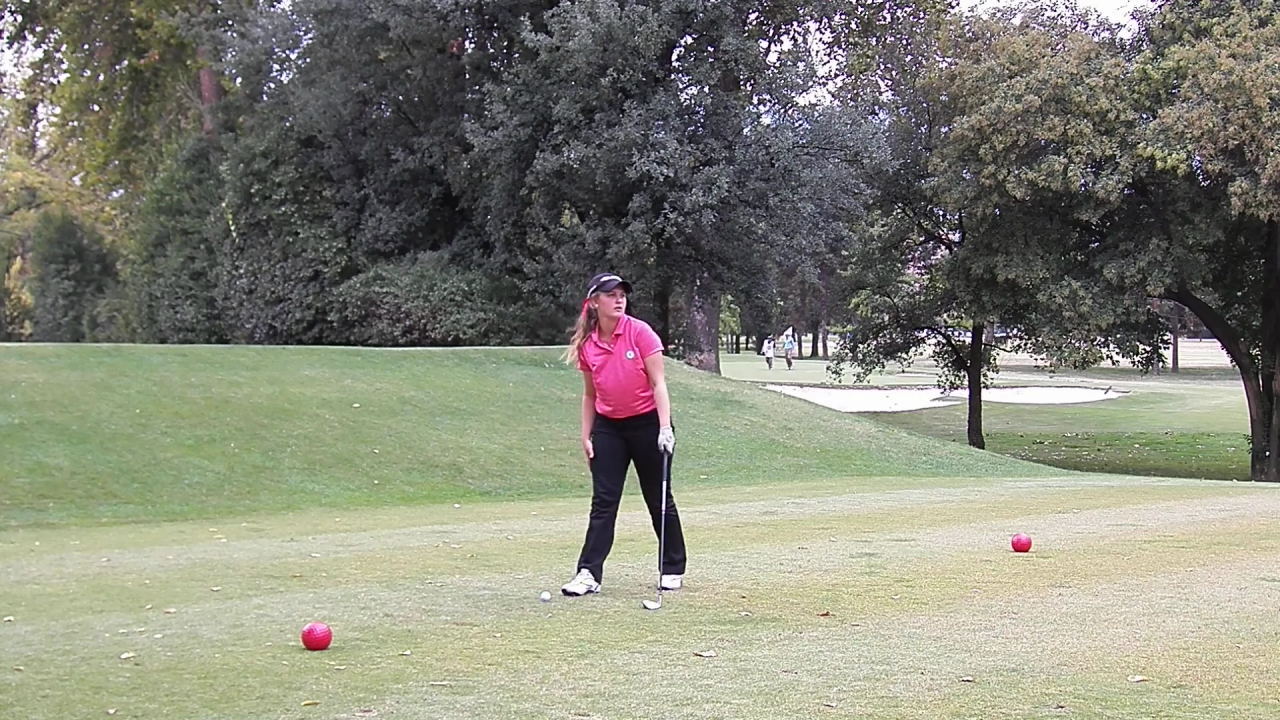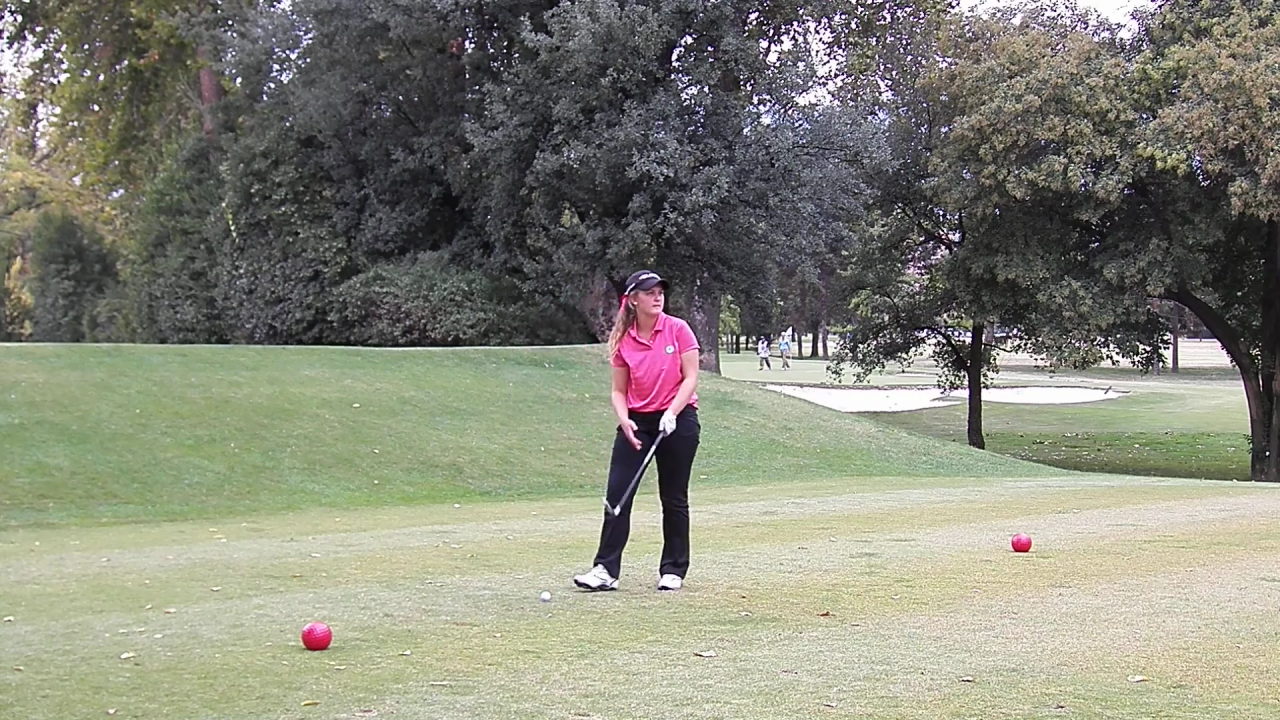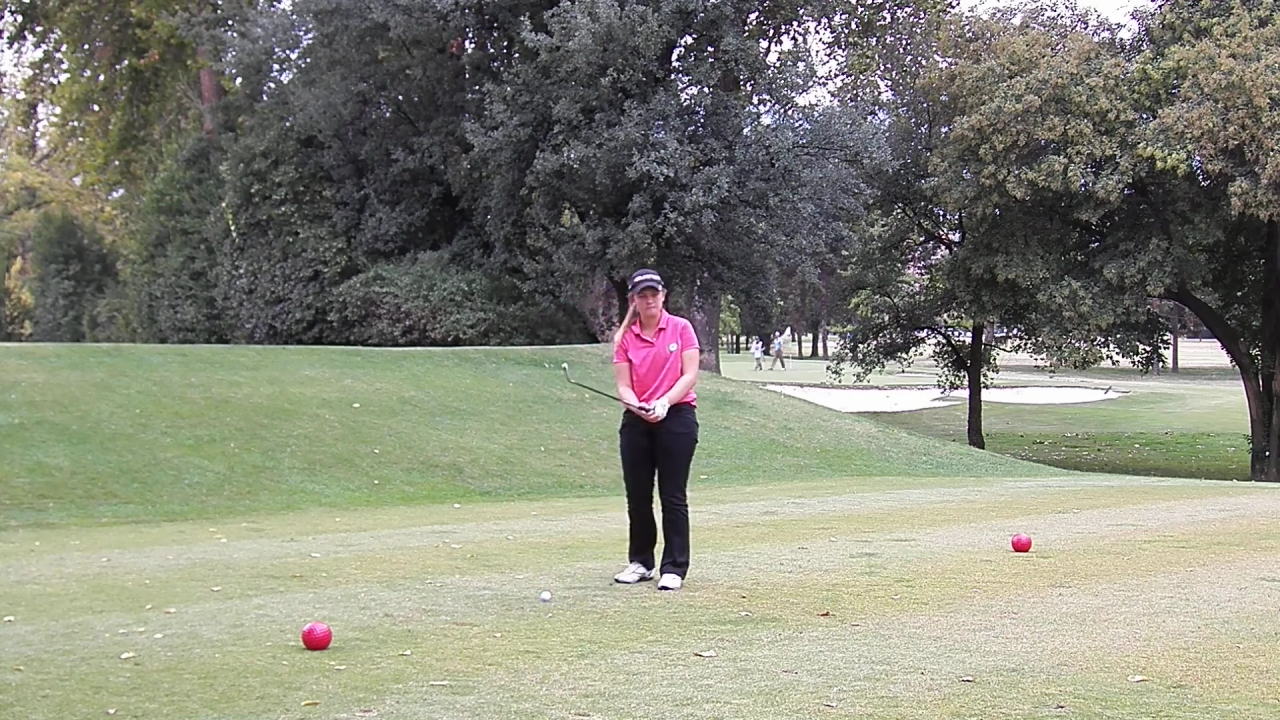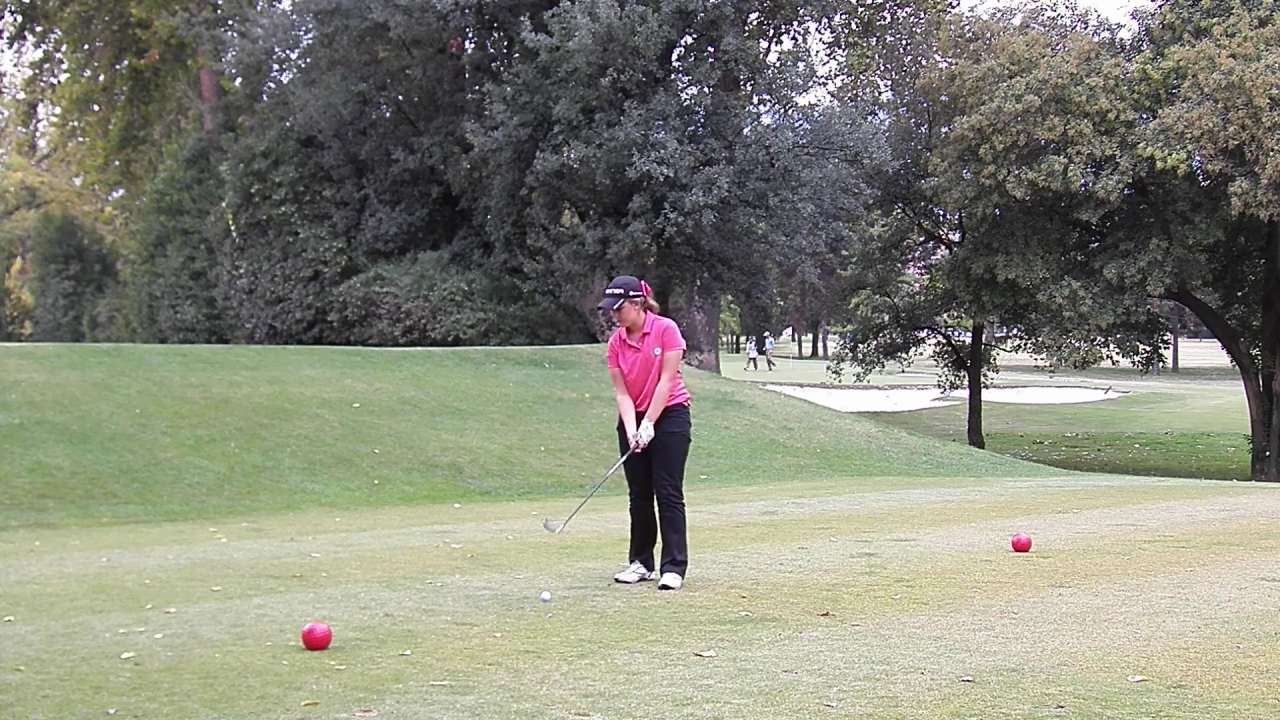
dt=0.4s
person 1, frame 1
left shoulder: (641, 333)
right shoulder: (585, 345)
left elbow: (659, 383)
right elbow: (589, 394)
left wrist: (664, 427)
right wrist: (586, 435)
left hip: (649, 425)
right hip: (608, 428)
left knee: (658, 499)
right knee: (603, 500)
left ankle: (673, 568)
right ankle: (588, 574)
person 1, frame 2
left shoulder: (678, 329)
right shoulder: (621, 340)
left elbow: (691, 377)
right elbow: (618, 390)
left wrist: (672, 414)
right wrist: (625, 423)
left hip: (677, 421)
right hip: (636, 423)
left knee: (673, 498)
right knee: (617, 492)
left ankle: (673, 569)
right ankle: (605, 569)
person 1, frame 3
left shoulder: (681, 328)
right shoulder: (624, 337)
left elbow: (690, 375)
right elbow: (624, 386)
left wrist: (664, 402)
right wrist: (638, 407)
left hip: (676, 418)
right hip: (637, 421)
left knee: (672, 495)
right knee: (637, 496)
left ankle: (673, 567)
right ankle: (641, 561)
person 1, frame 4
left shoulder: (666, 330)
right shoulder: (616, 342)
left elbow: (667, 382)
right elbow: (623, 392)
left wrist: (649, 425)
right wrist: (632, 431)
left hip: (669, 417)
right hip: (635, 420)
left knee: (668, 493)
right knee: (639, 494)
left ankle: (673, 567)
right ankle: (641, 562)
